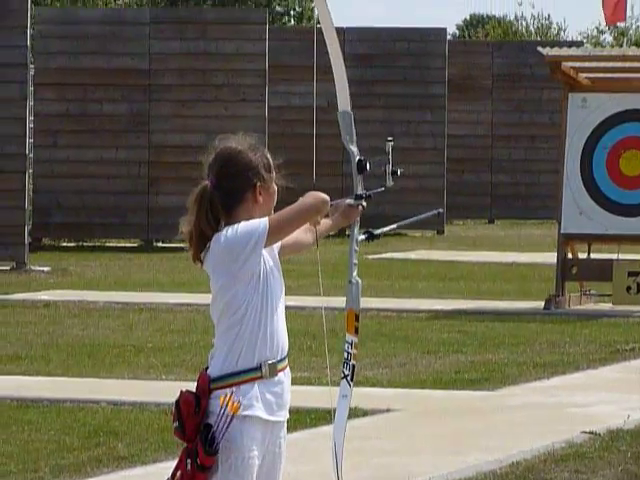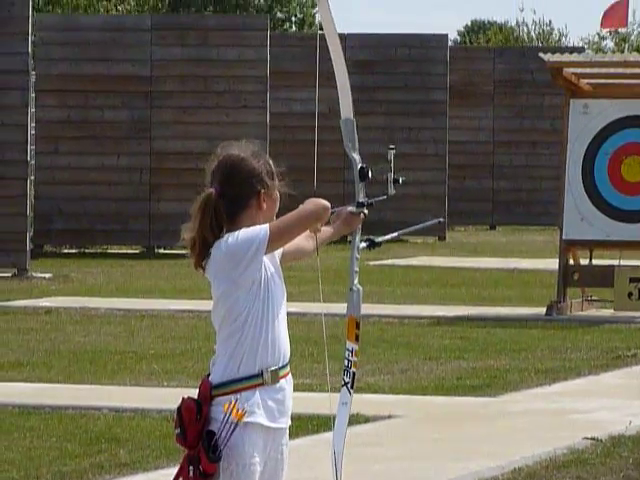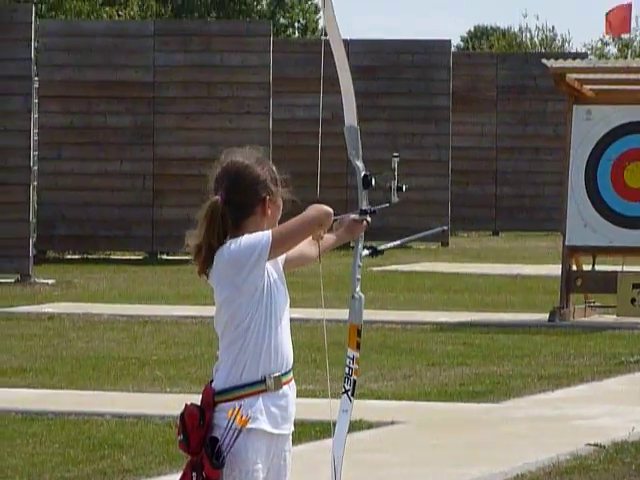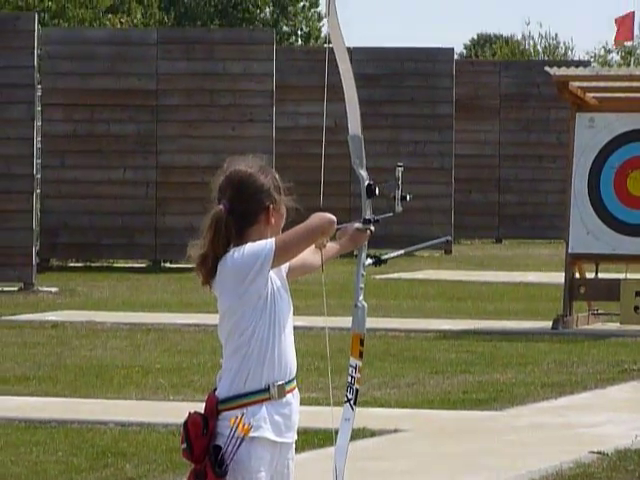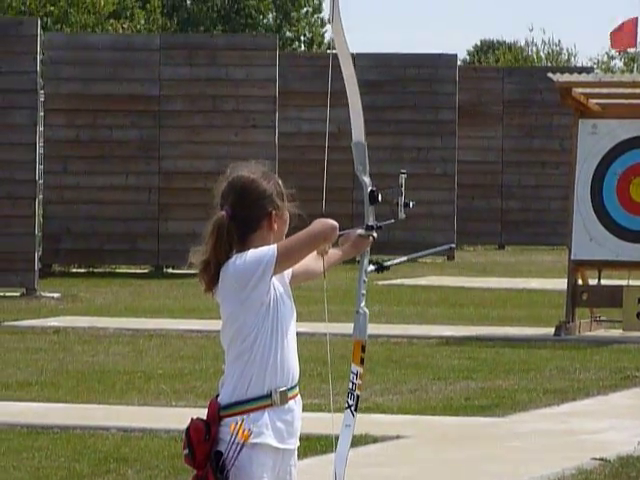
dt=0.1s
person 1, frame 1
left shoulder: (258, 242)
right shoulder: (232, 243)
left elbow: (303, 235)
right elbow: (317, 202)
left wrist: (336, 221)
right wrist: (319, 211)
left hip: (270, 392)
right hip: (239, 400)
person 1, frame 2
left shoulder: (258, 249)
right shoulder: (235, 248)
left elbow: (303, 244)
right elbow: (318, 209)
left wrist: (336, 229)
right wrist: (316, 219)
left hip: (272, 400)
right hip: (242, 407)
person 1, frame 3
left shoulder: (263, 255)
right shoulder: (237, 255)
left elbow: (306, 249)
right elbow: (321, 214)
left wrist: (339, 236)
right wrist: (318, 225)
left hip: (275, 406)
right hip: (244, 414)
person 1, frame 4
left shoulder: (265, 264)
right shoulder: (241, 263)
left elbow: (308, 258)
right elbow: (324, 222)
left wrist: (343, 244)
right wrist: (322, 237)
left hip: (278, 415)
right hip: (248, 423)
person 1, frame 5
left shoulder: (269, 270)
right shoulder: (243, 269)
left elbow: (311, 264)
right elbow: (326, 228)
left wrist: (346, 250)
right wrist: (328, 243)
left hip: (281, 421)
right hip: (250, 430)
